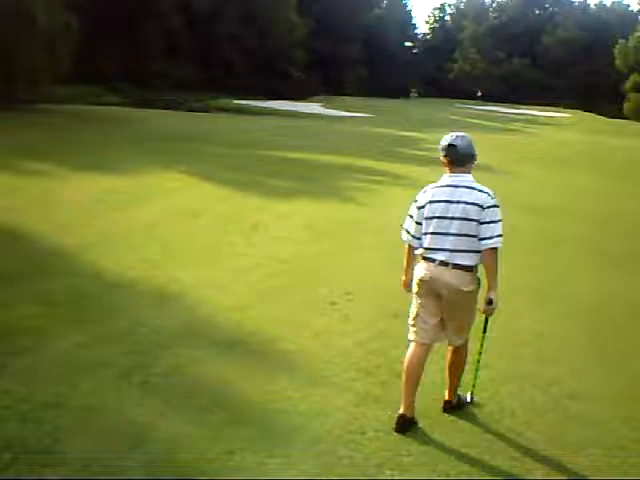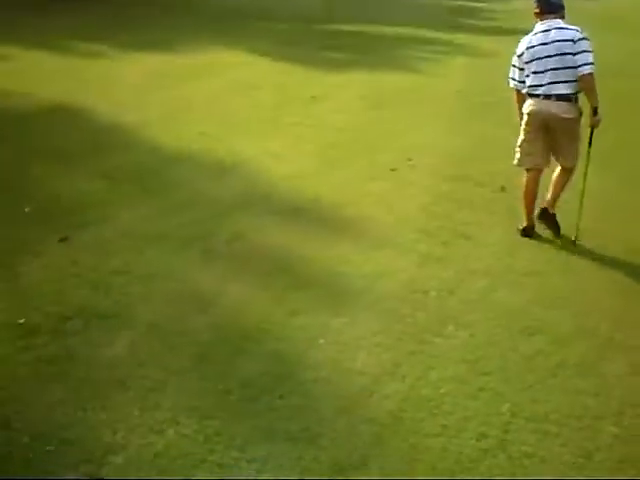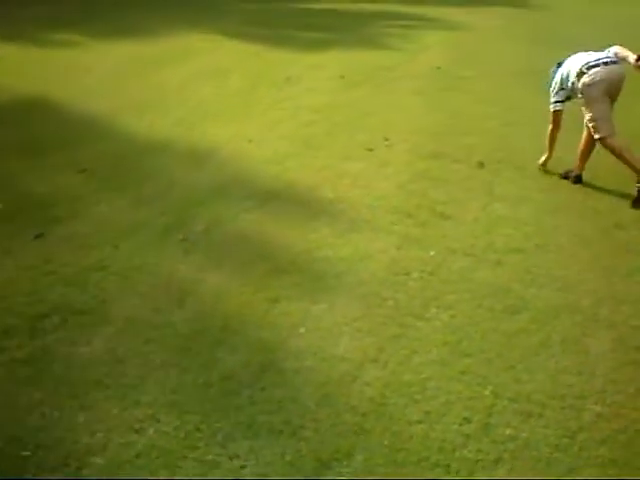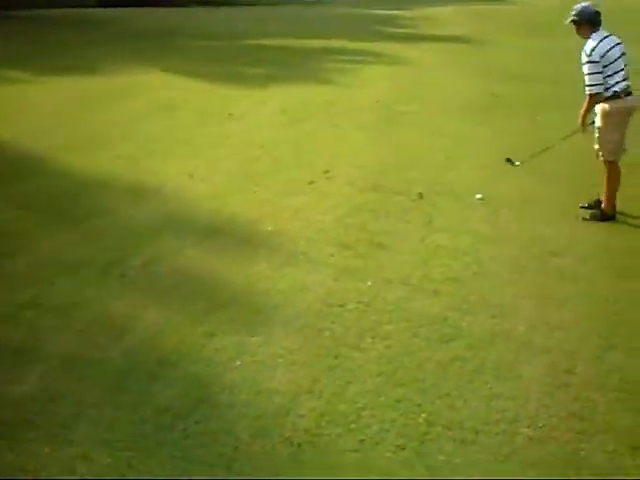
dt=1s
person 1, frame 1
left shoulder: (427, 194)
right shoulder: (485, 198)
left elbow: (412, 241)
right elbow: (489, 249)
left wrist: (407, 272)
right wrist: (492, 290)
left hip: (427, 272)
right hip: (462, 278)
left knee: (419, 342)
right knee: (459, 341)
left ankle: (406, 412)
right ankle: (451, 398)
person 1, frame 2
left shoulder: (527, 41)
right shoulder: (575, 35)
left elbow: (518, 86)
right elbow: (586, 74)
left wrist: (522, 113)
right wrist: (595, 108)
left hip: (534, 106)
right hip: (565, 108)
left knee: (532, 167)
right knee: (567, 162)
left ankle: (528, 222)
right ankle: (548, 208)
person 1, frame 3
left shoulder: (557, 82)
right shoulder: (588, 57)
left elbow: (555, 124)
right elbow: (616, 51)
left wrist: (548, 155)
left hip: (591, 81)
right hip: (614, 74)
left knee: (605, 136)
right knee: (592, 126)
right ankle: (577, 171)
person 1, frame 4
left shoulder: (591, 50)
right shoulder: (612, 41)
left elbow: (594, 91)
right elbow: (618, 74)
left wrist: (583, 115)
left hip: (612, 105)
right hip: (623, 100)
left knee: (609, 158)
right knee: (604, 154)
left ankle: (607, 209)
right ankle: (606, 199)
